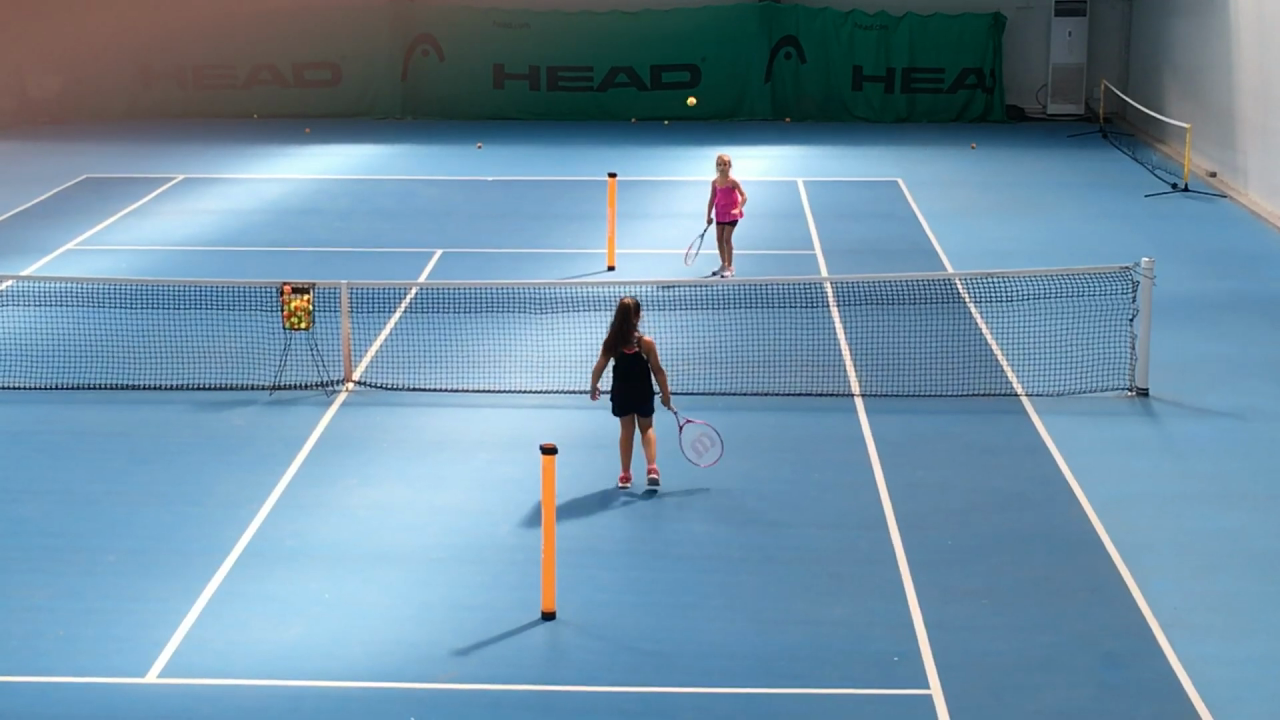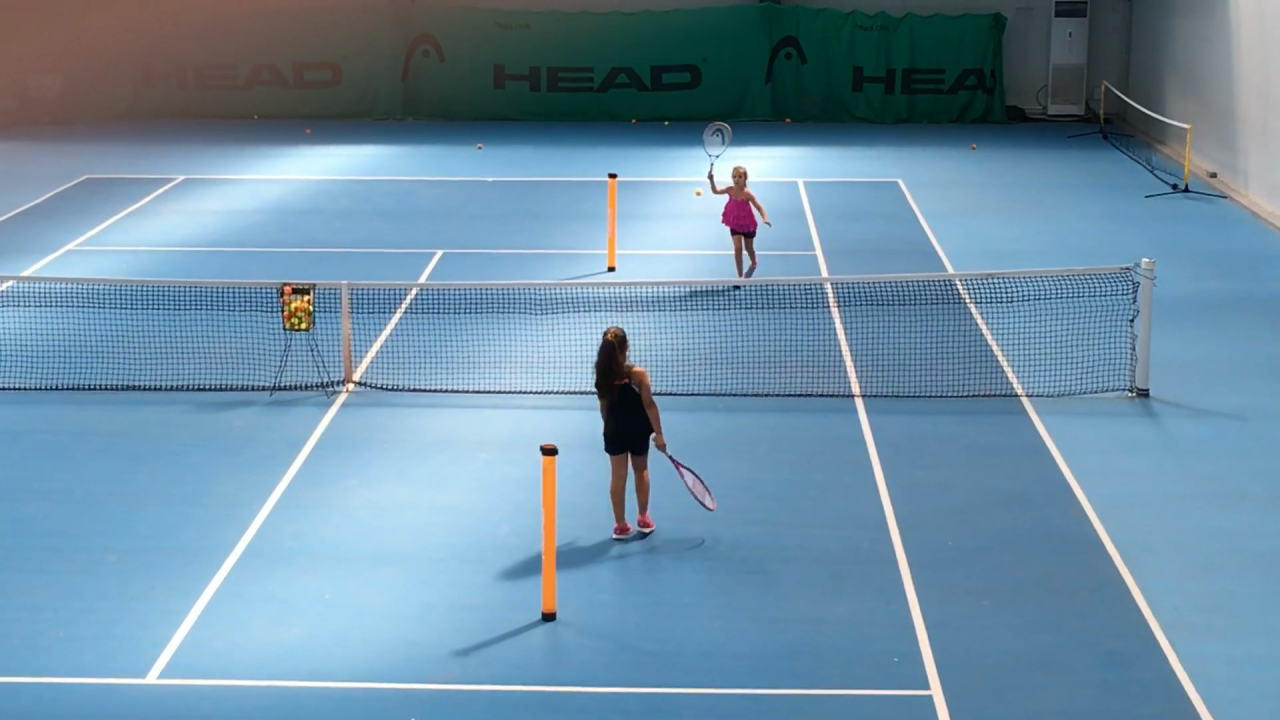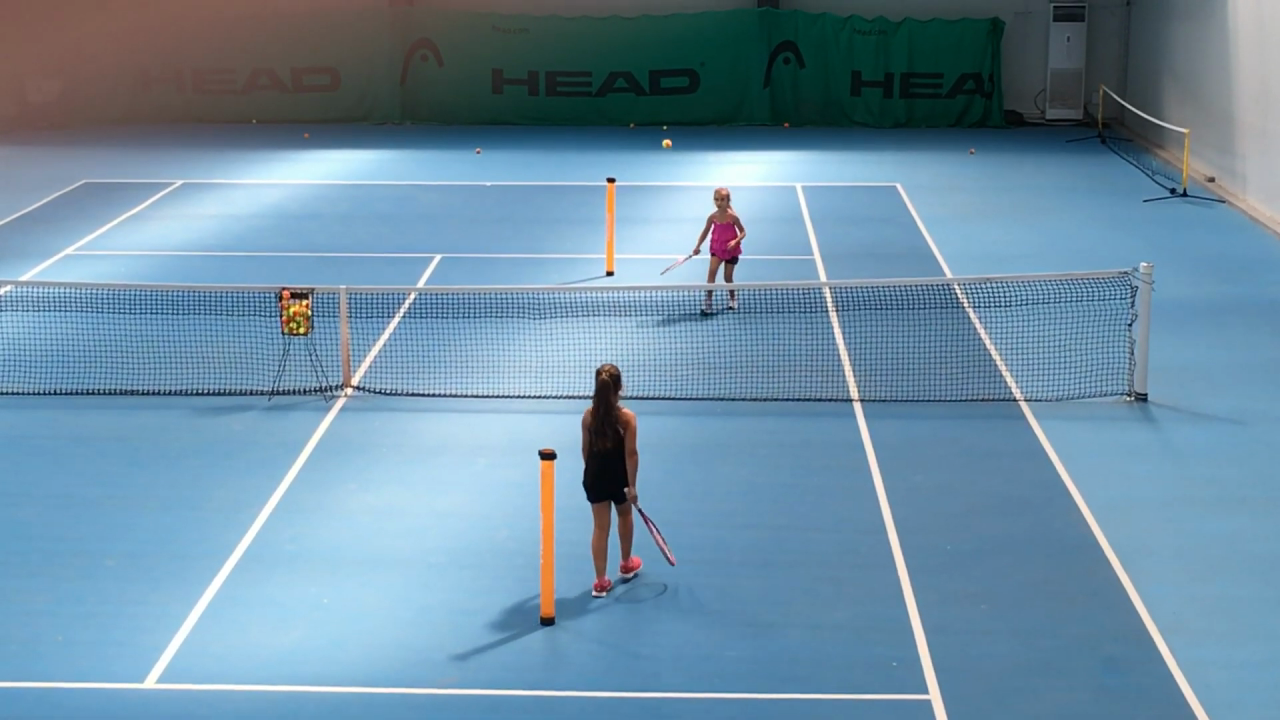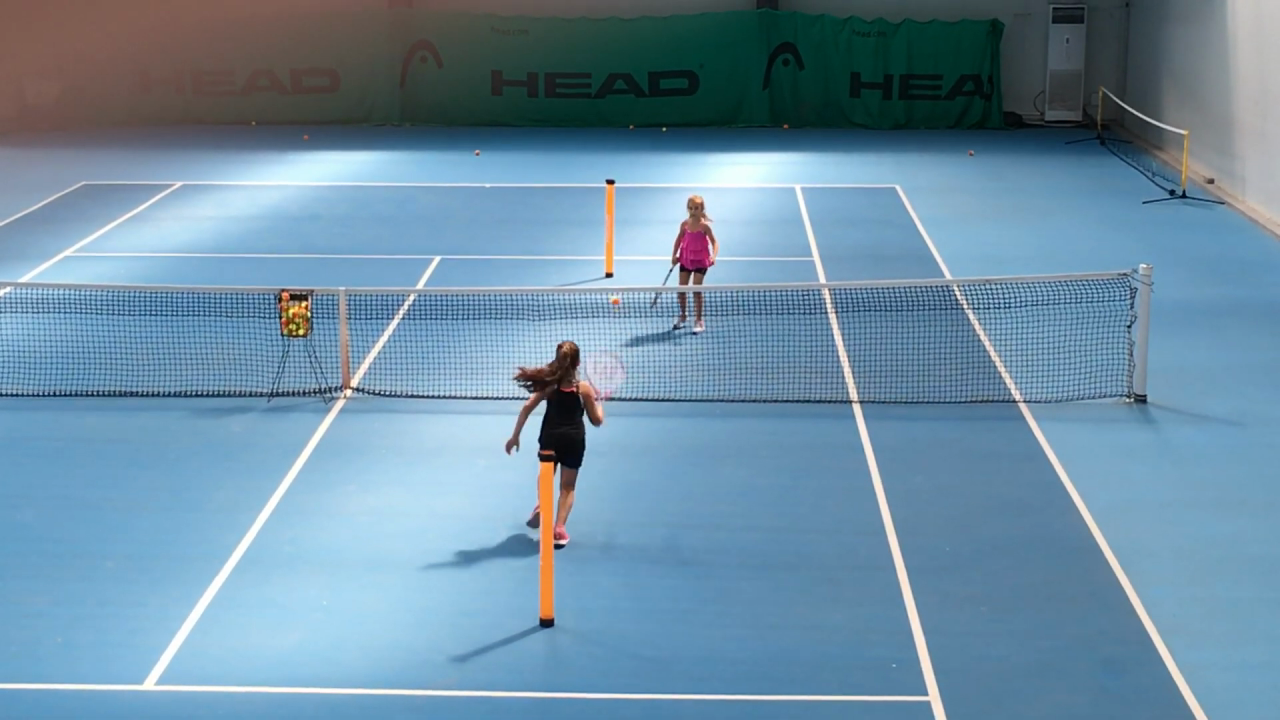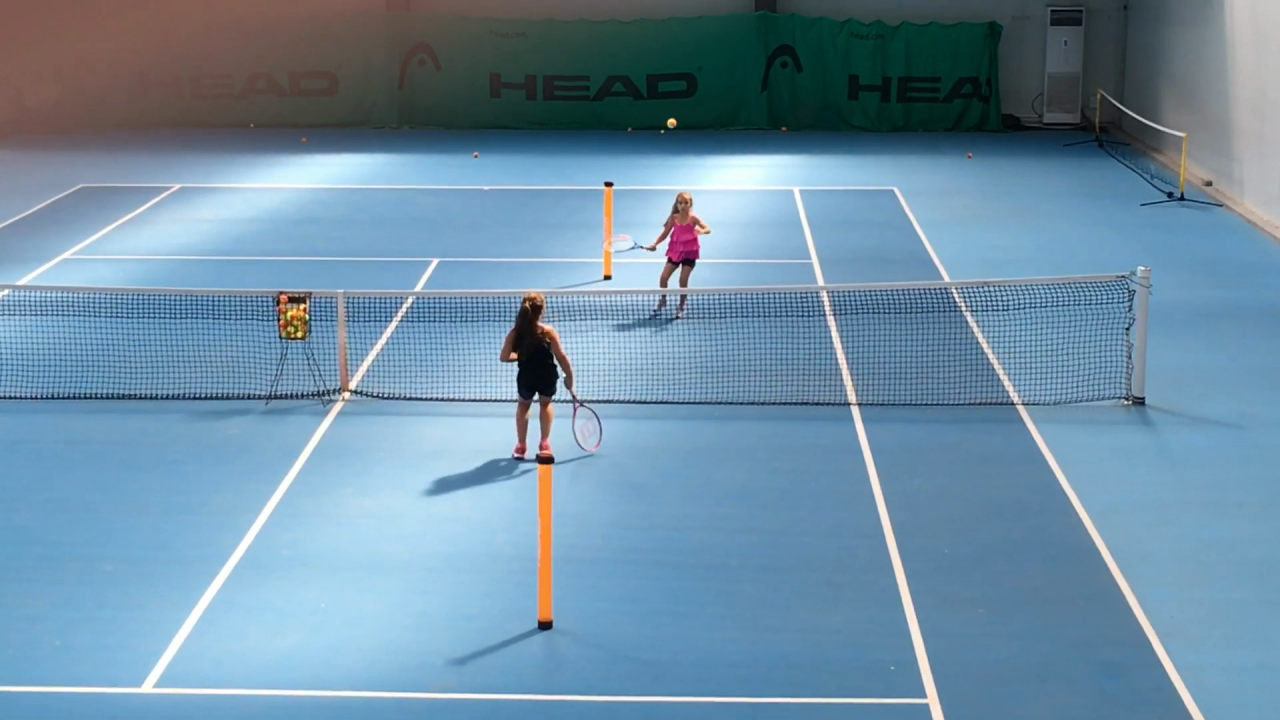
dt=1s
person 1, frame 1
left shoulder: (611, 341)
right shoulder: (646, 342)
left elbow: (598, 369)
right elbow: (657, 371)
left wrist: (593, 387)
right wrist: (665, 393)
left hip: (621, 393)
right hip: (643, 393)
left knee: (626, 431)
right knee: (647, 429)
left ankle: (625, 475)
right ankle: (652, 468)
person 1, frame 2
left shoulder: (603, 375)
right shoulder: (638, 374)
left elbow: (604, 406)
right elbow: (649, 405)
right wrist: (658, 433)
left hip: (614, 430)
right hip: (637, 430)
left knee: (618, 476)
right knee: (641, 472)
left ankle: (621, 525)
right ankle: (644, 519)
person 1, frame 3
left shoulder: (589, 414)
right shoulder: (626, 416)
left elbow: (586, 449)
right elbow: (631, 453)
right wrist: (632, 484)
left hip: (594, 476)
right hip: (618, 476)
left knee: (600, 527)
right knee: (625, 515)
left ankle: (601, 581)
right ankle: (627, 564)
person 1, frame 4
left shoulder: (547, 385)
right shoulder: (584, 388)
left elbow: (527, 409)
right elbow: (596, 420)
left wrist: (515, 435)
right wrist: (599, 406)
left hip: (550, 438)
right hip: (574, 440)
right knee: (568, 487)
left ankle: (541, 507)
right ankle: (559, 531)
person 1, frame 5
left shoulder: (515, 332)
right shoulder: (548, 331)
left elbow: (504, 357)
right elbow: (561, 356)
right wrist: (569, 375)
left hip: (526, 378)
right hip: (547, 377)
left knee: (523, 406)
right knee: (545, 404)
left ankle: (521, 447)
right ankle: (544, 445)
